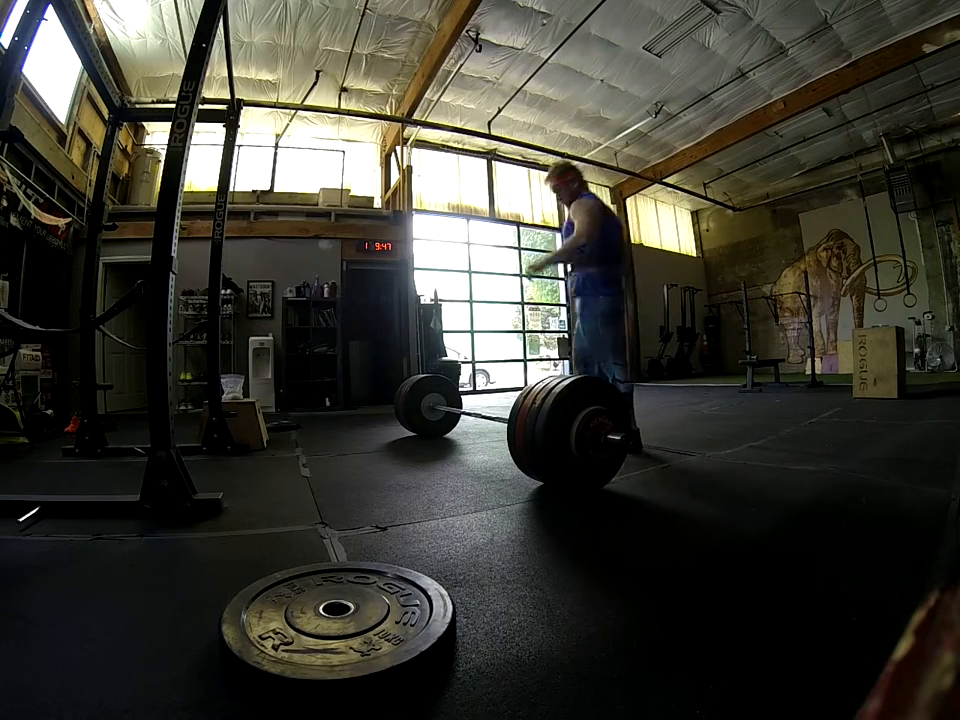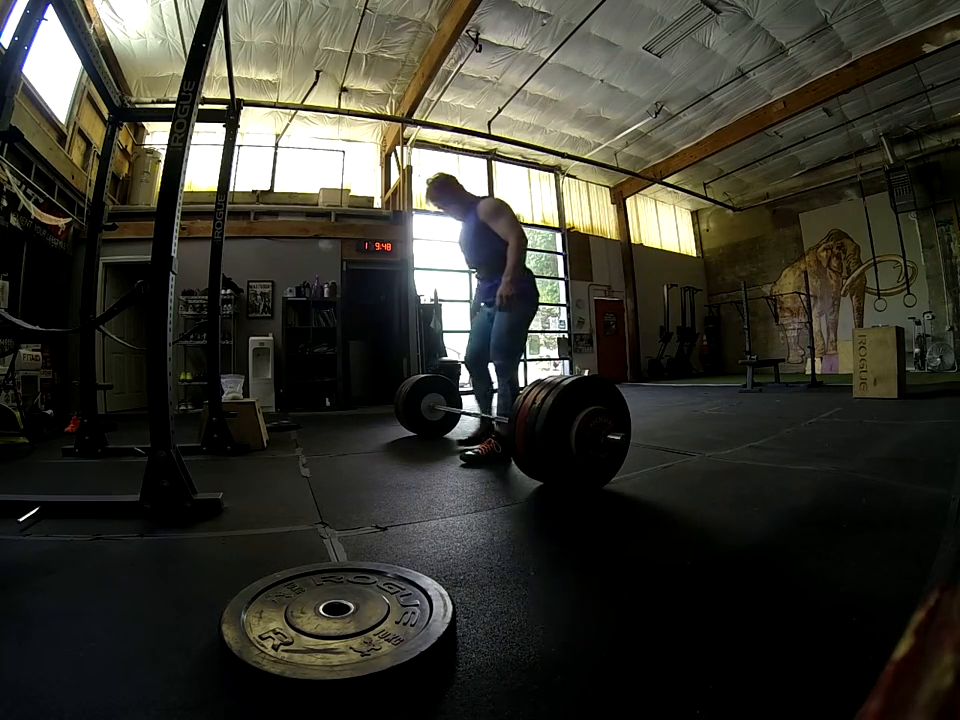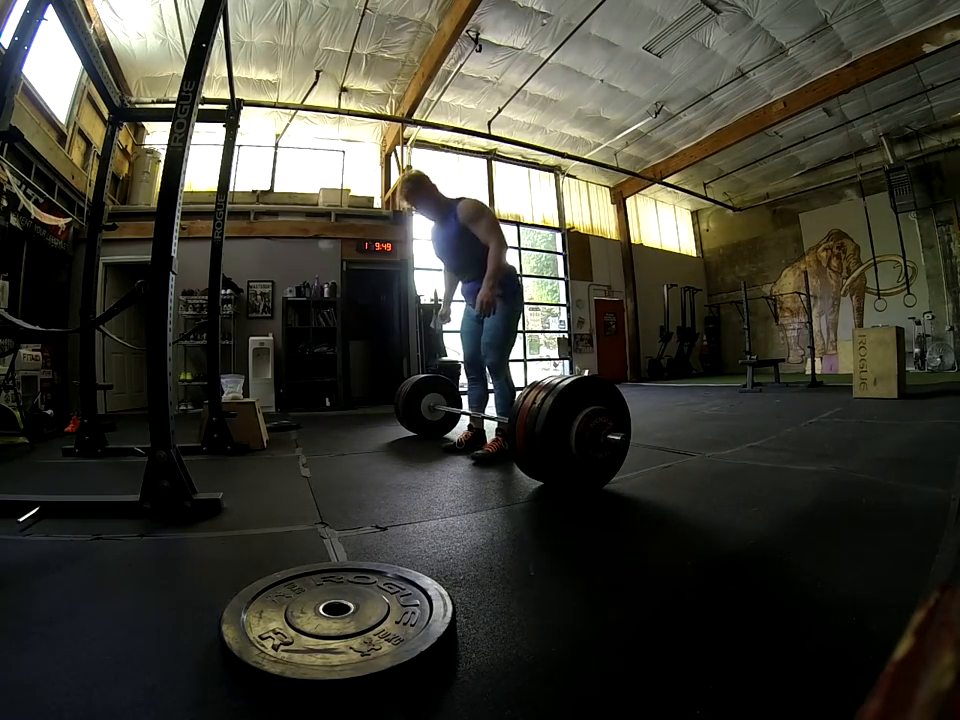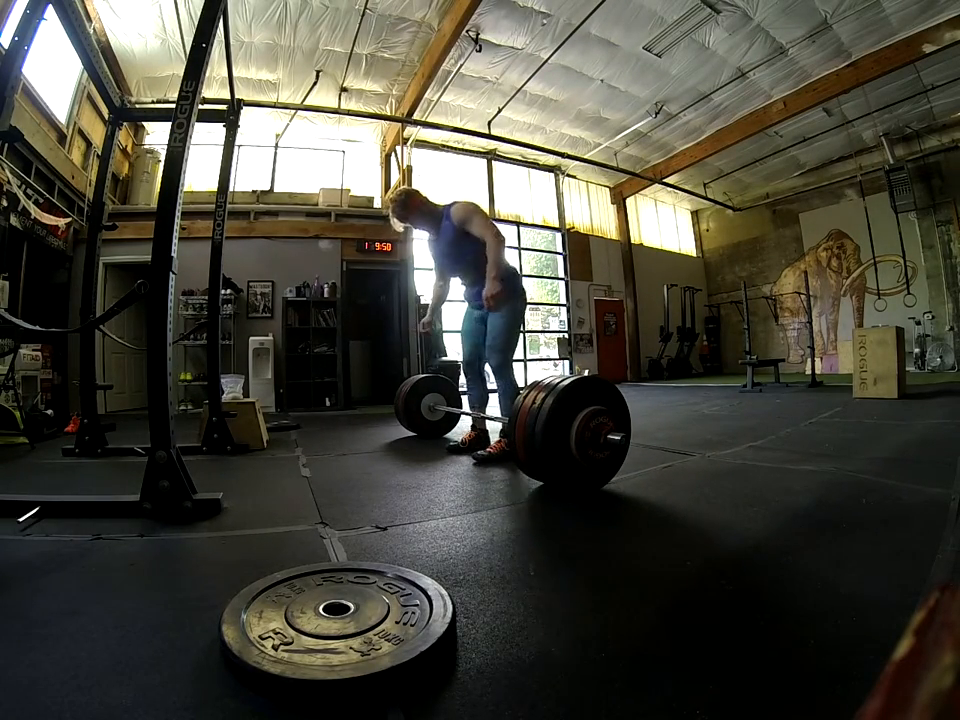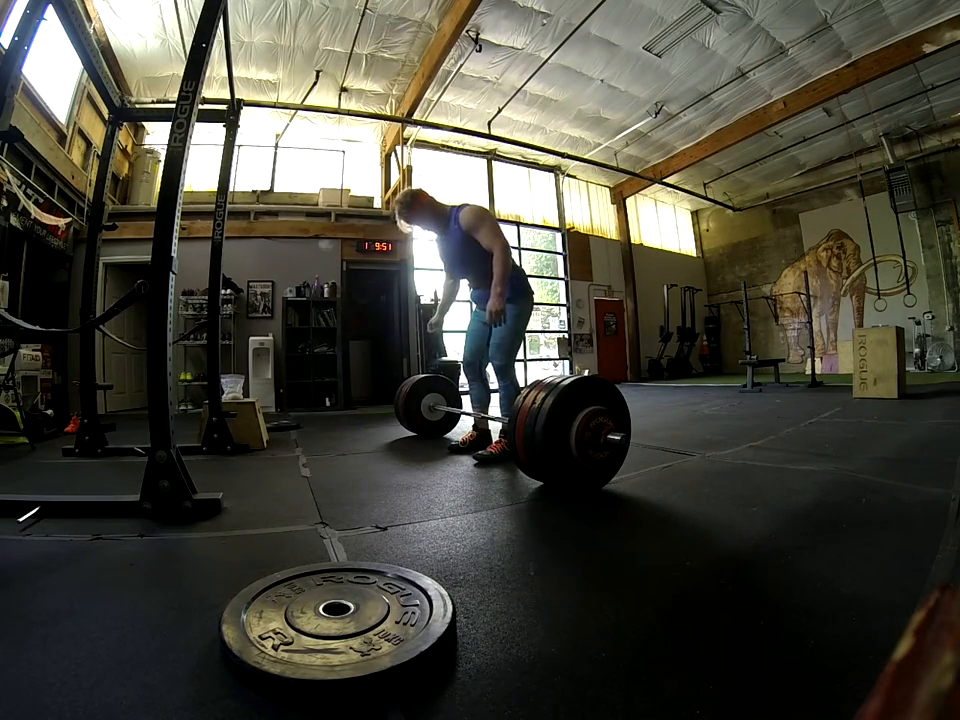
dt=1s
person 1, frame 1
left shoulder: (585, 205)
right shoulder: (600, 209)
left elbow: (582, 238)
left wrist: (545, 260)
left hip: (595, 293)
right hip: (601, 292)
left knee: (610, 362)
right knee: (581, 362)
left ankle: (628, 430)
person 1, frame 2
left shoulder: (488, 207)
right shoulder: (467, 223)
left elbow: (517, 239)
left wrist: (508, 281)
right wrist: (477, 299)
left hip: (514, 296)
right hip: (491, 300)
left knee: (503, 365)
right knee: (473, 361)
left ankle: (500, 440)
right ankle: (487, 425)
person 1, frame 3
left shoulder: (467, 209)
right shoulder: (437, 230)
left elbow: (498, 244)
left wrist: (488, 288)
right wrist: (446, 303)
left hip: (501, 295)
right hip: (474, 301)
left knee: (494, 363)
right knee: (472, 365)
left ankle: (503, 437)
right ankle: (475, 431)
person 1, frame 4
left shoulder: (460, 212)
right shoulder: (434, 240)
left elbow: (494, 238)
right elbow: (442, 279)
left wrist: (493, 281)
right wrist: (431, 314)
left hip: (504, 296)
right hip: (476, 303)
left knee: (499, 364)
right knee: (471, 365)
left ankle: (509, 438)
right ankle: (478, 431)
person 1, frame 5
left shoulder: (469, 215)
right shoulder: (441, 239)
left elbow: (501, 249)
right elbow: (452, 279)
left wrist: (497, 295)
right wrist: (439, 314)
left hip: (510, 299)
right hip: (483, 304)
left knee: (500, 363)
right knee: (472, 364)
left ankle: (508, 439)
right ankle: (481, 431)
